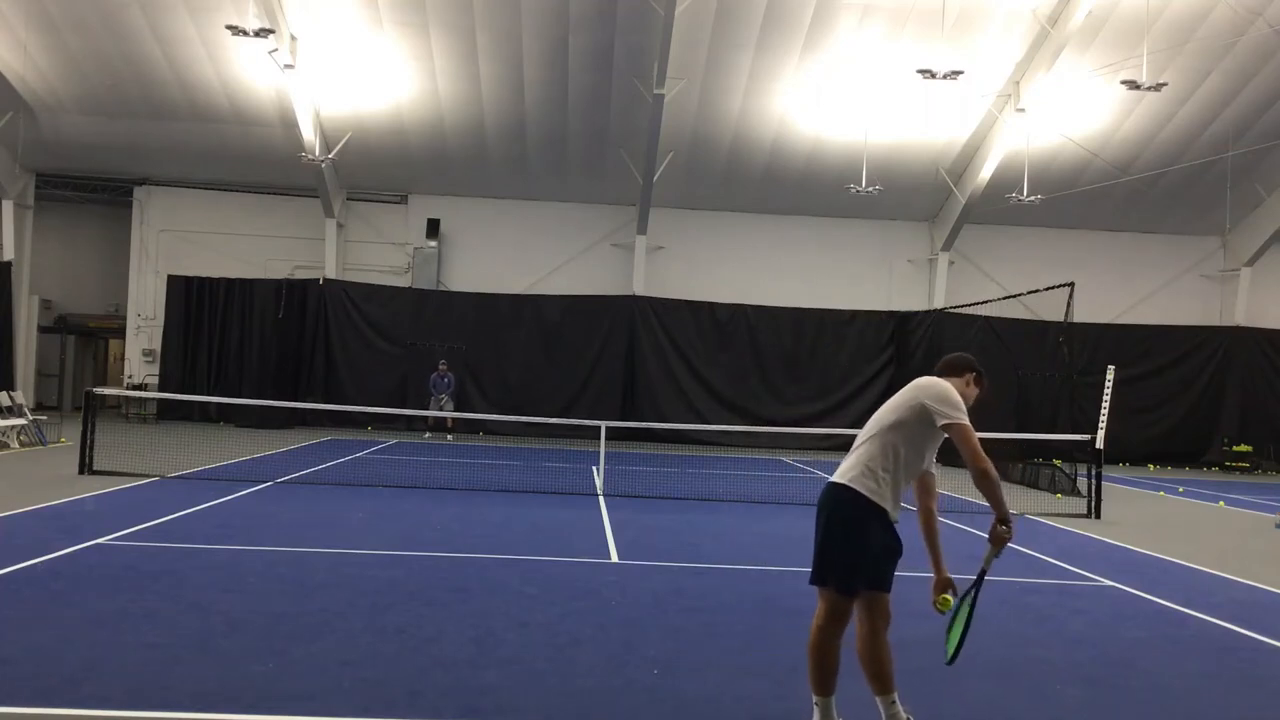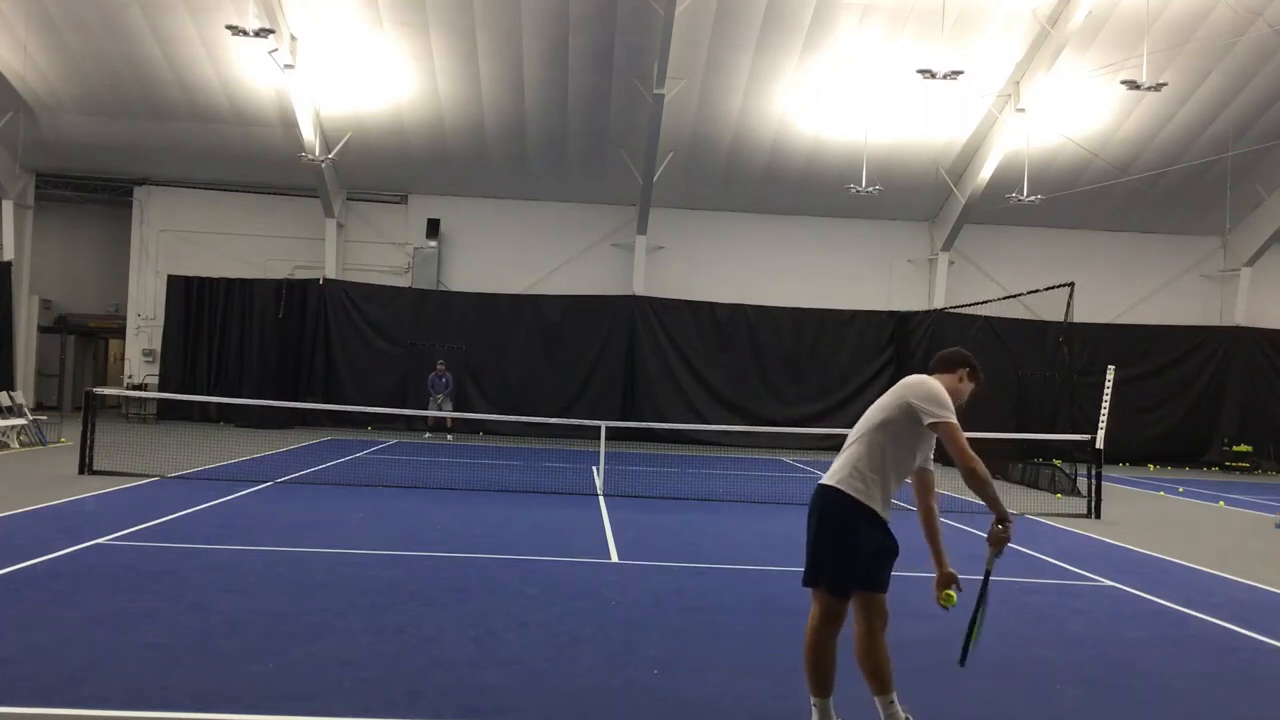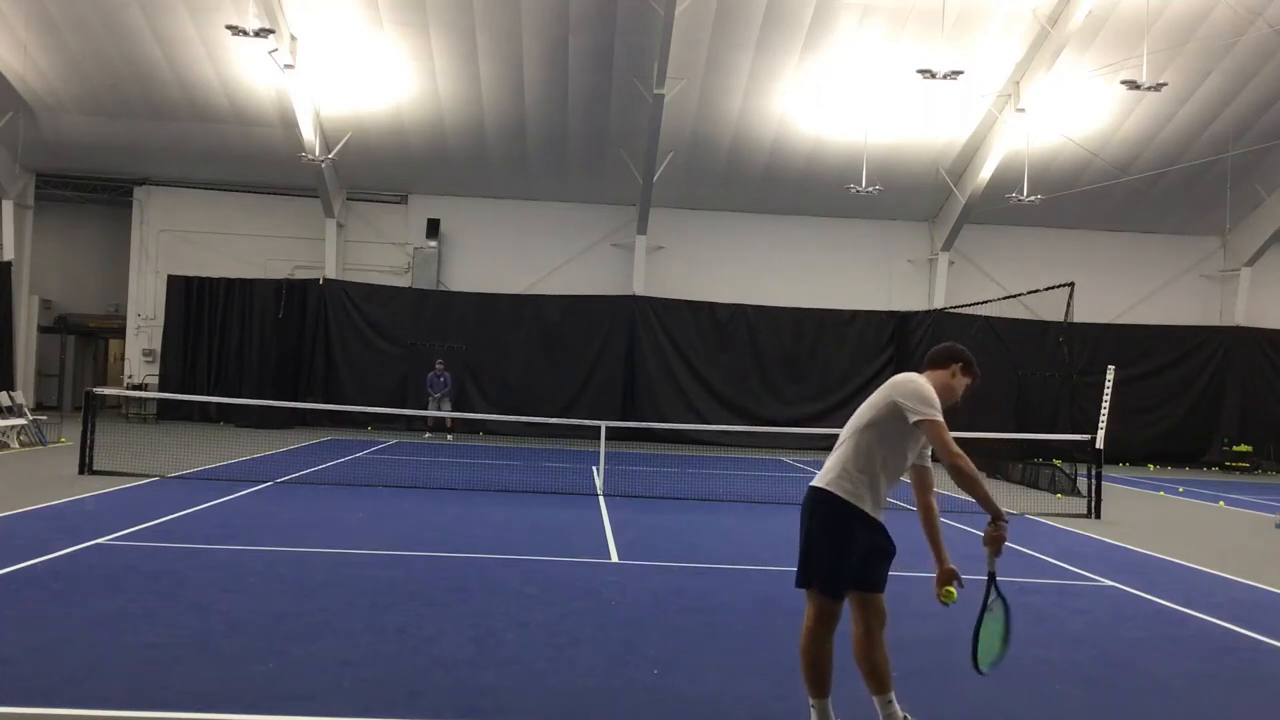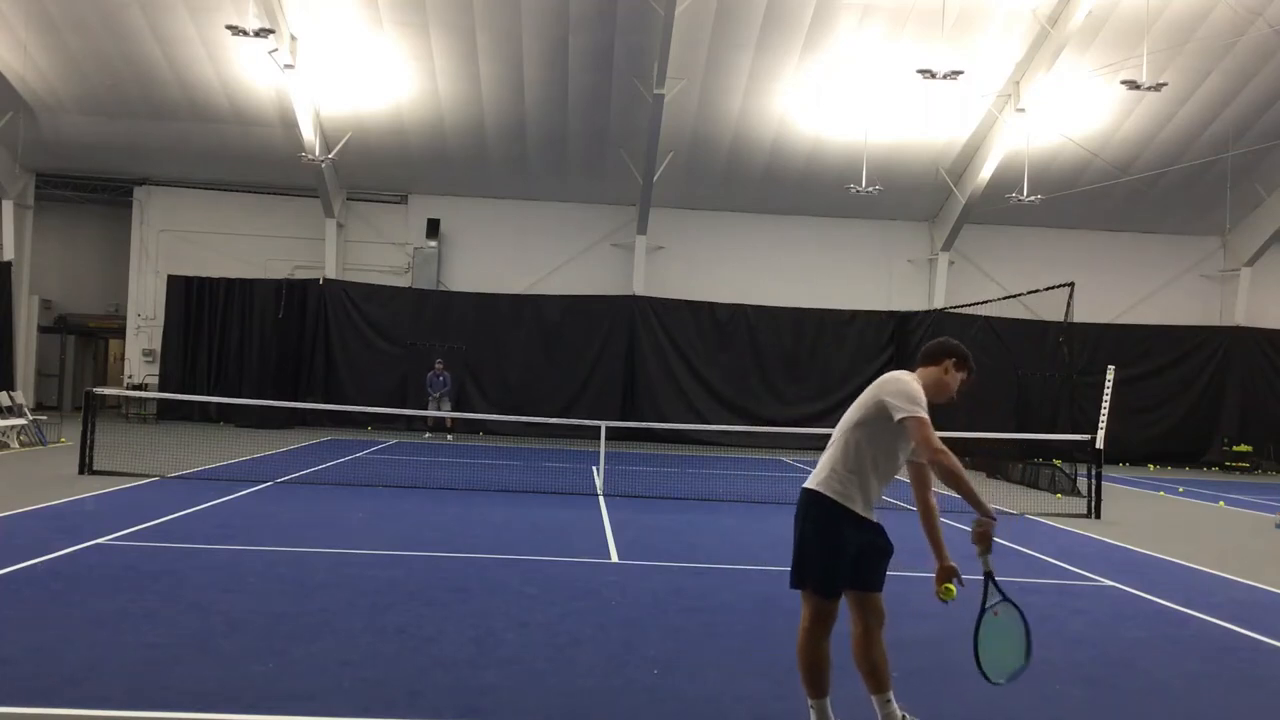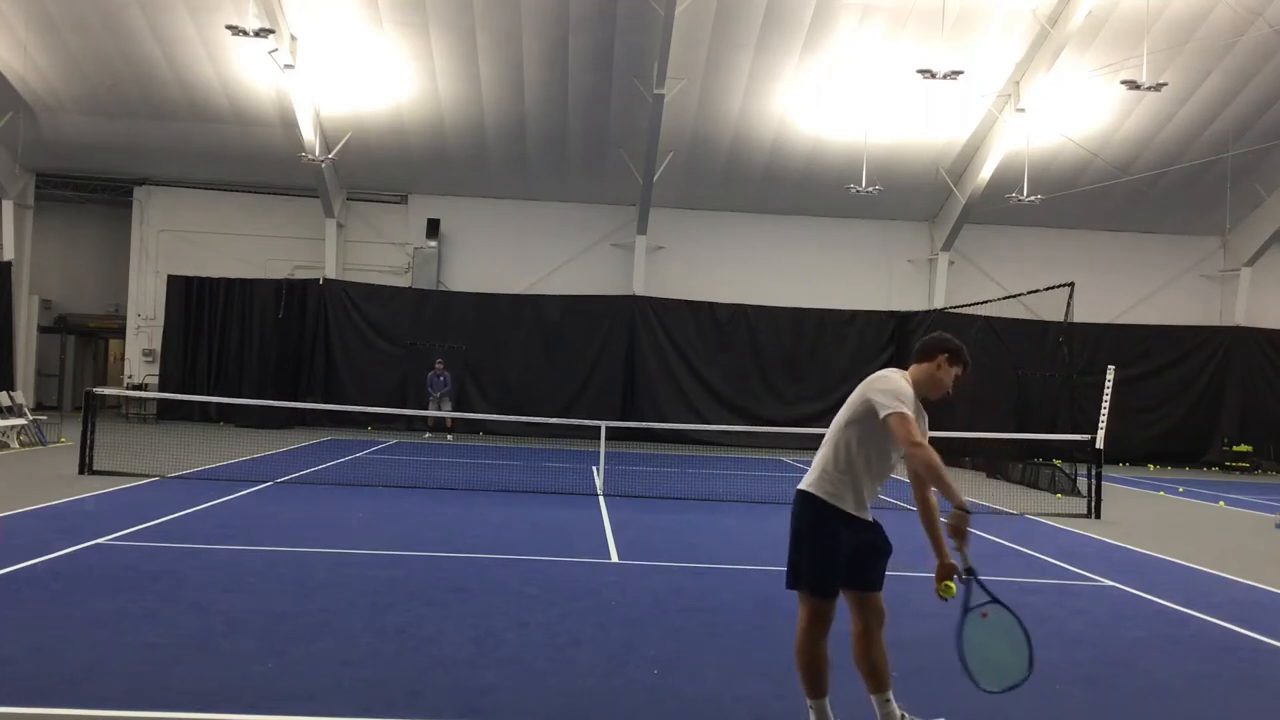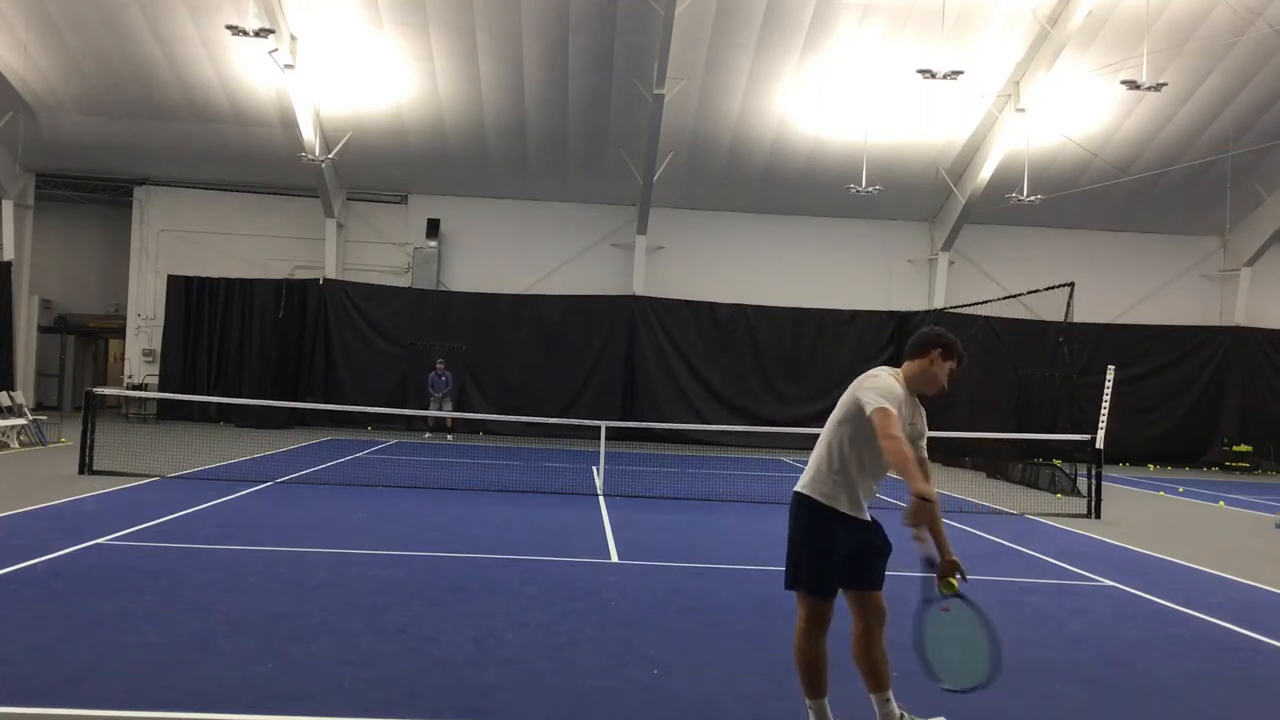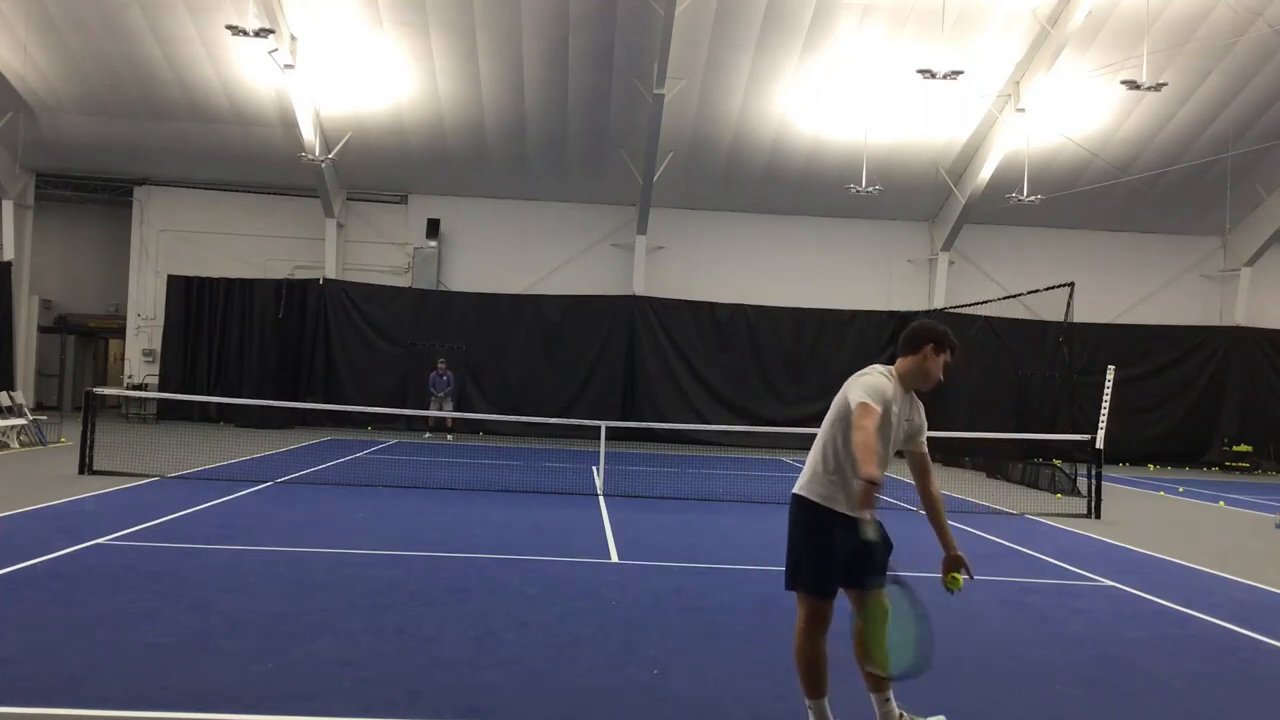
dt=0.1s
person 1, frame 1
left shoulder: (927, 423)
right shoulder: (939, 389)
left elbow: (926, 505)
right elbow: (980, 465)
left wrist: (939, 571)
right wrist: (1001, 518)
left hip: (875, 513)
right hip: (852, 501)
left knee: (875, 617)
right knee: (834, 613)
person 1, frame 2
left shoulder: (925, 426)
right shoulder: (927, 388)
left elbow: (926, 502)
right elbow: (966, 462)
left wrist: (941, 566)
right wrist: (1001, 516)
left hip: (869, 515)
right hip: (842, 503)
left knee: (873, 617)
right knee: (828, 615)
person 1, frame 3
left shoulder: (919, 423)
right shoulder: (913, 386)
left elbow: (925, 499)
right elbow: (953, 460)
left wrist: (942, 562)
right wrist: (996, 516)
left hip: (863, 515)
right hip: (833, 505)
left knee: (872, 617)
right knee: (822, 616)
person 1, frame 4
left shoulder: (919, 413)
right shoulder: (902, 385)
left elbow: (923, 495)
right elbow: (937, 455)
left wrist: (941, 559)
right wrist: (983, 511)
left hip: (862, 516)
right hip: (828, 505)
left knee: (870, 616)
right knee: (819, 615)
person 1, frame 5
left shoulder: (915, 413)
right shoulder: (890, 384)
left elbow: (923, 491)
right elbow: (917, 448)
left wrist: (942, 555)
right wrist: (958, 505)
left hip: (858, 516)
right hip: (822, 506)
left knee: (871, 615)
right knee: (817, 617)
person 1, frame 6
left shoulder: (915, 413)
right shoulder: (881, 383)
left elbow: (923, 482)
right elbow: (889, 437)
left wrist: (944, 552)
right wrist: (919, 491)
left hip: (857, 515)
right hip: (819, 507)
left knee: (872, 614)
right knee: (815, 617)
person 1, frame 7
left shoulder: (913, 409)
right shoulder: (874, 381)
left elbow: (926, 481)
right elbow: (863, 428)
left wrist: (949, 548)
right wrist: (869, 475)
left hip: (858, 514)
right hip: (818, 507)
left knee: (873, 613)
right knee: (815, 617)
